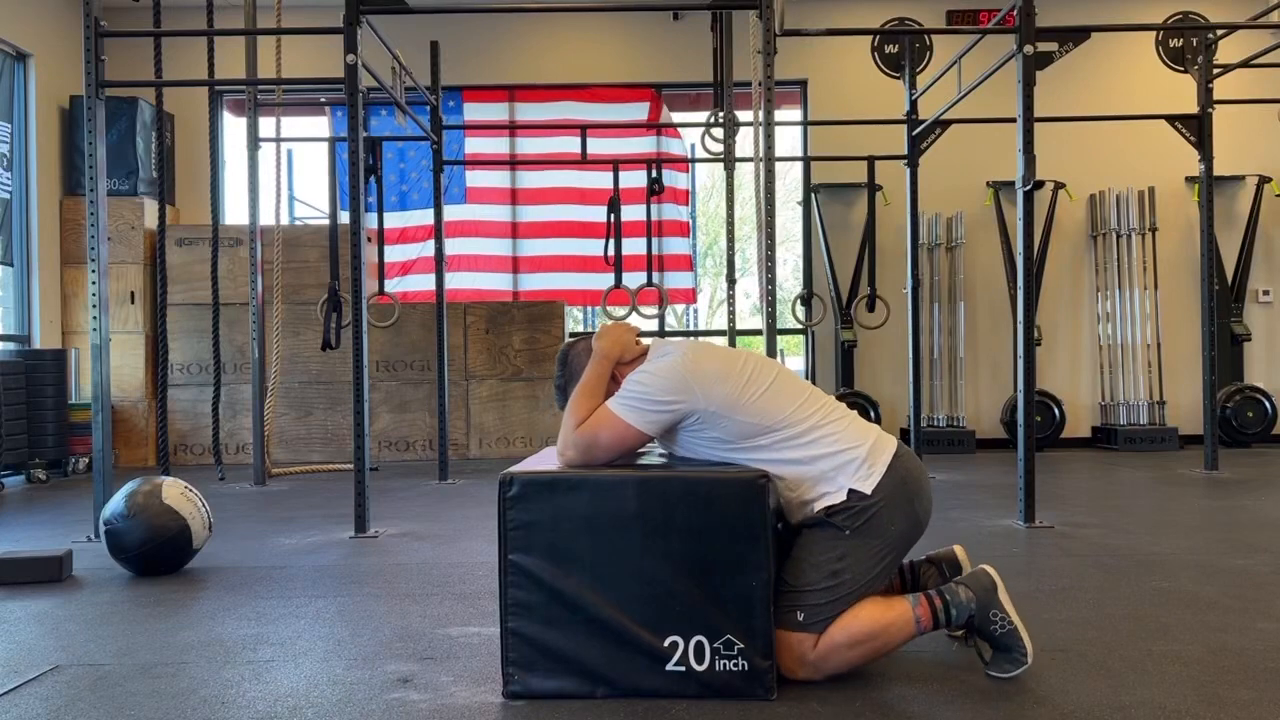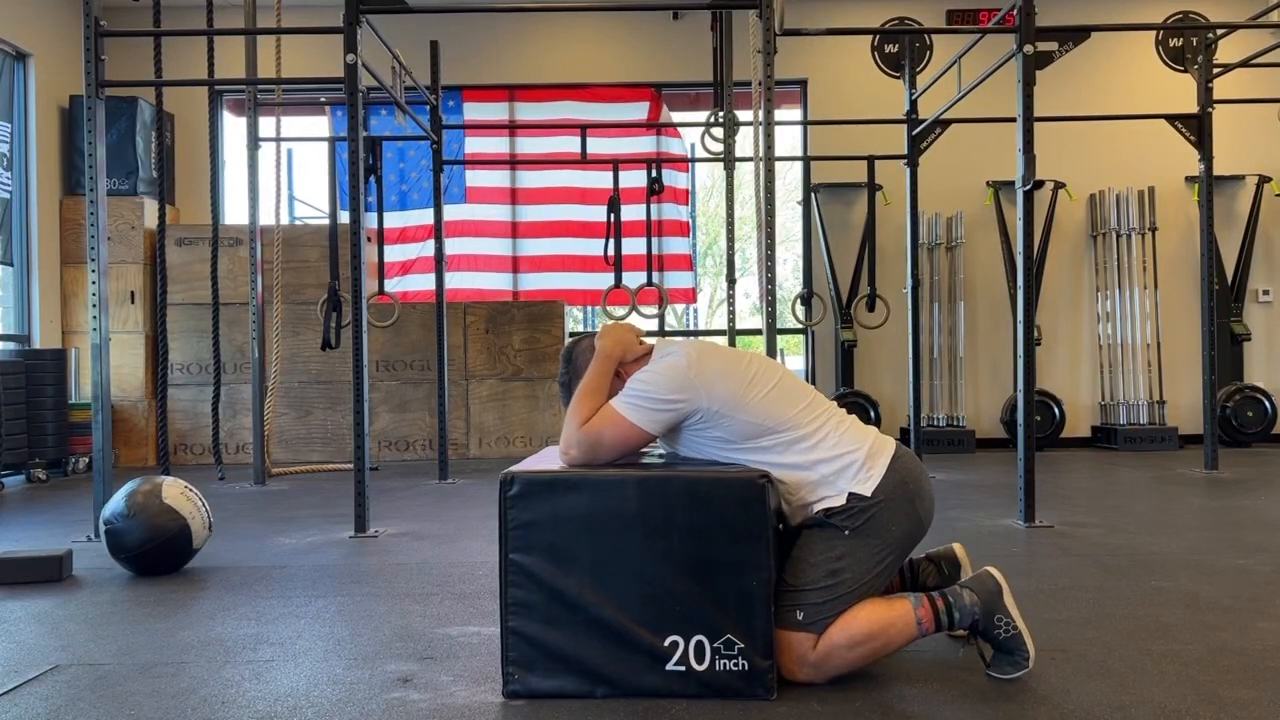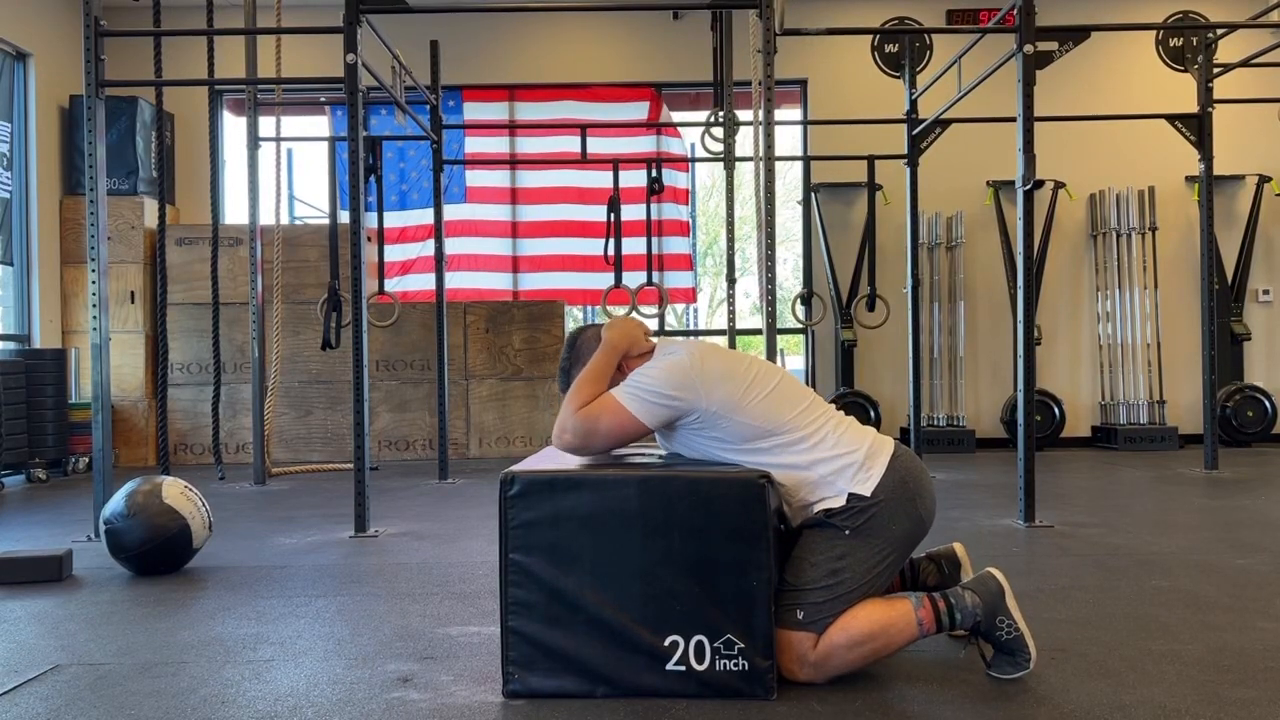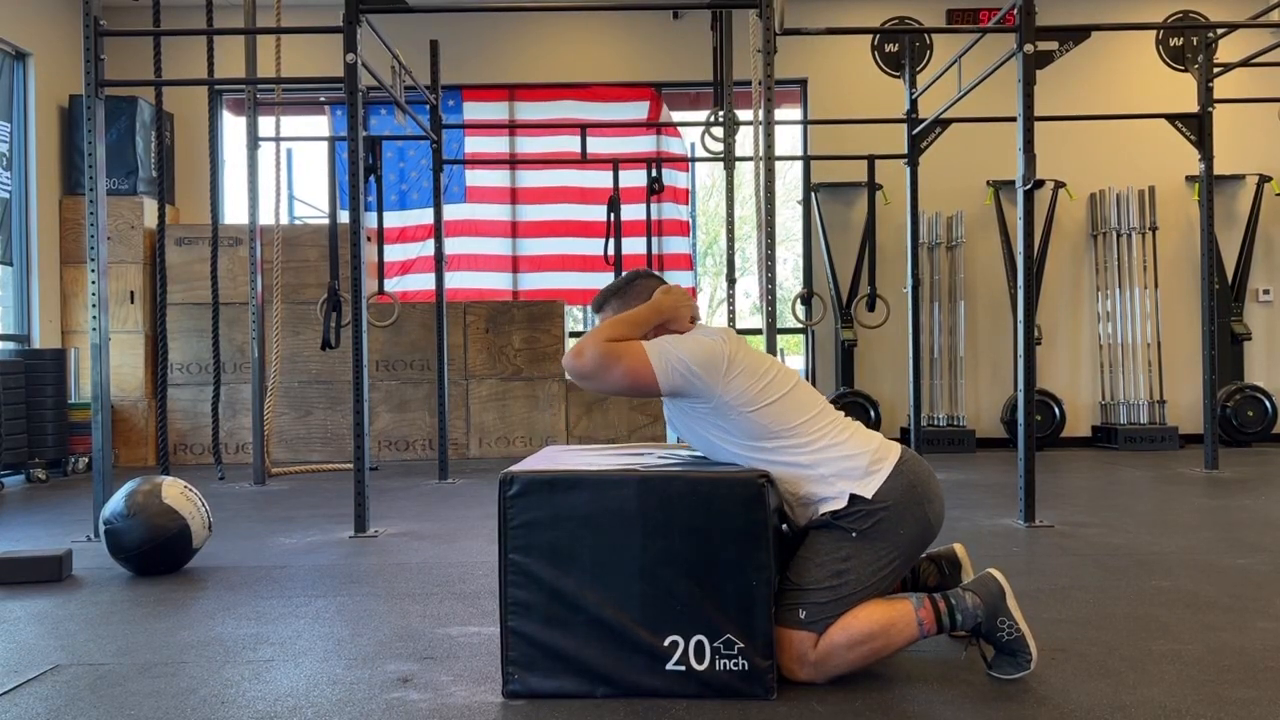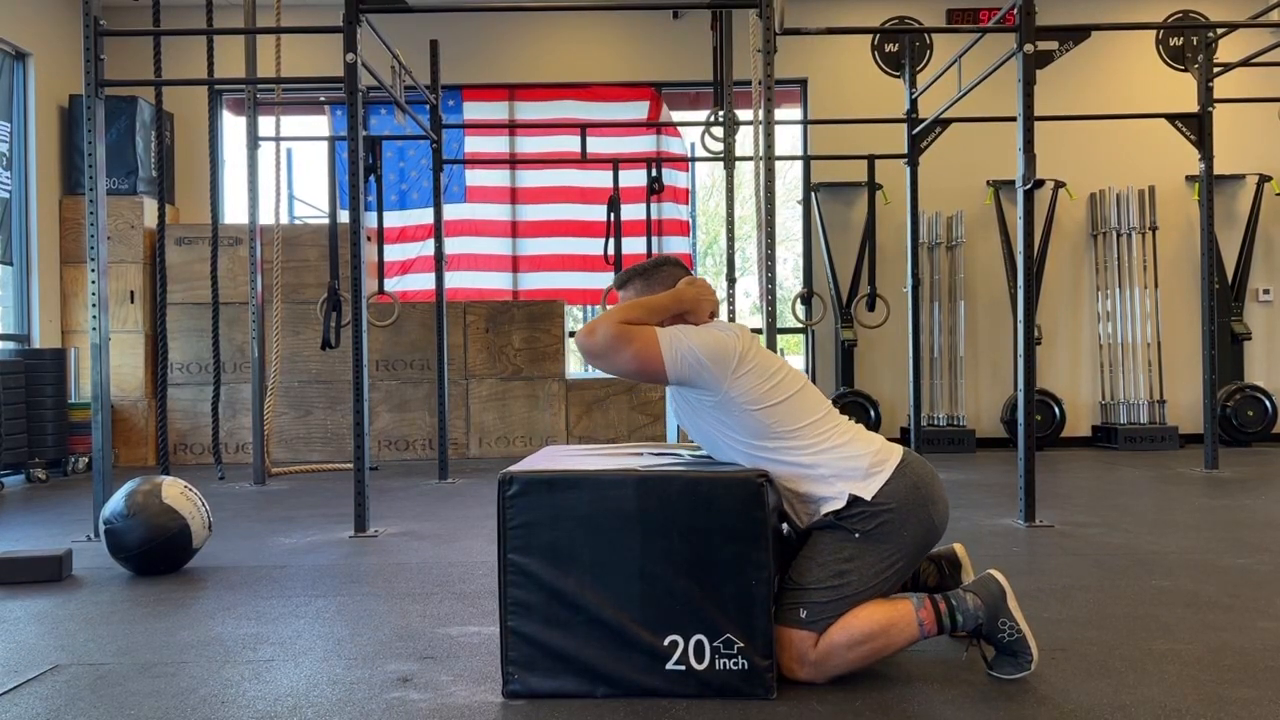
dt=1s
person 1, frame 1
left shoulder: (665, 375)
right shoulder: (676, 361)
left elbow: (574, 451)
right elbow: (606, 442)
left wrist: (602, 354)
left hip: (869, 494)
right hip: (878, 478)
left knee: (799, 655)
right knee: (792, 602)
left ankle: (959, 602)
right ankle: (931, 577)
person 1, frame 2
left shoulder: (669, 374)
right shoulder: (681, 361)
left elbow: (577, 449)
right elbow: (613, 441)
left wrist: (604, 352)
right wrist: (610, 355)
left hip: (869, 496)
right hip: (879, 479)
left knee: (799, 656)
right knee: (785, 605)
left ankle: (967, 603)
right ankle: (932, 573)
person 1, frame 3
left shoulder: (673, 373)
right shoulder: (682, 360)
left elbow: (572, 434)
left wrist: (612, 343)
left hip: (869, 497)
right hip: (878, 480)
left knee: (800, 656)
right knee: (786, 605)
left ankle: (966, 604)
right ankle: (930, 573)
person 1, frame 4
left shoulder: (696, 354)
right shoulder: (705, 351)
left elbow: (583, 363)
left wrist: (656, 308)
left hip: (875, 499)
right hip: (887, 484)
left knee: (800, 656)
right knee: (795, 613)
left ankle: (967, 606)
right ankle: (931, 574)
person 1, frame 5
left shoulder: (707, 348)
right shoulder: (716, 350)
left elbow: (596, 341)
left wrist: (677, 298)
left hip: (877, 502)
right hip: (888, 486)
left knee: (801, 656)
left ankle: (966, 607)
right ankle: (933, 574)
